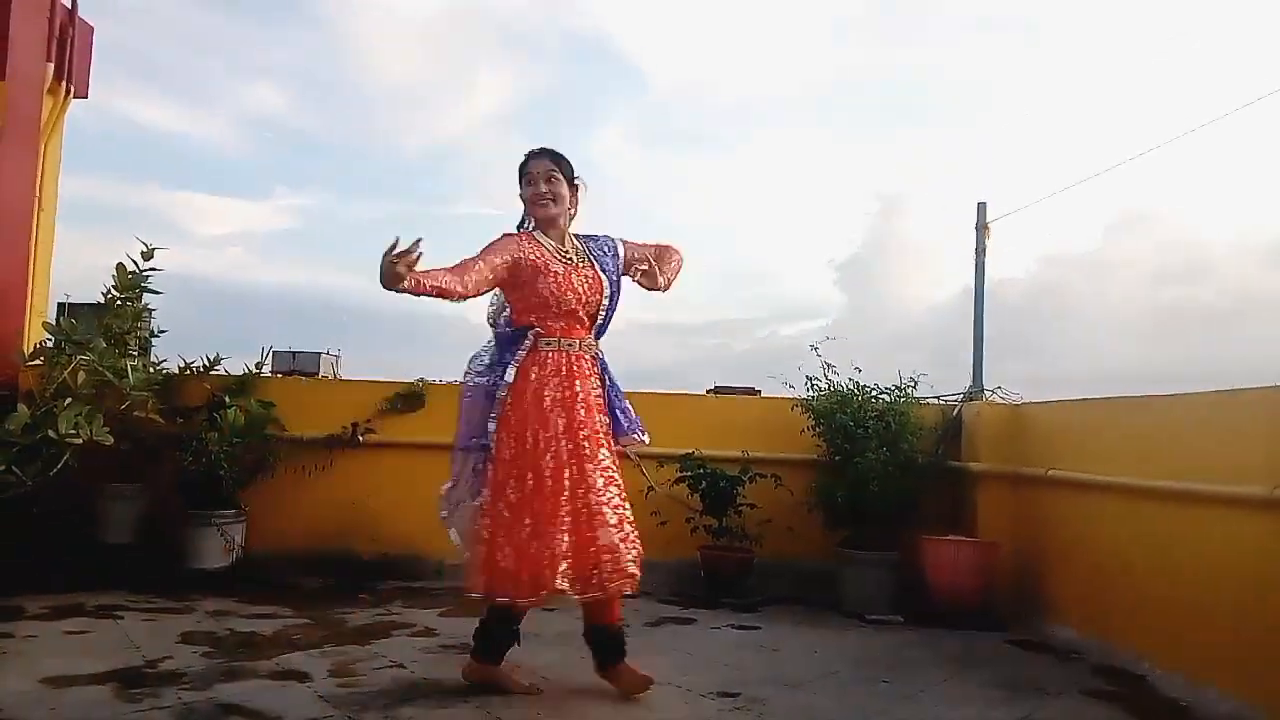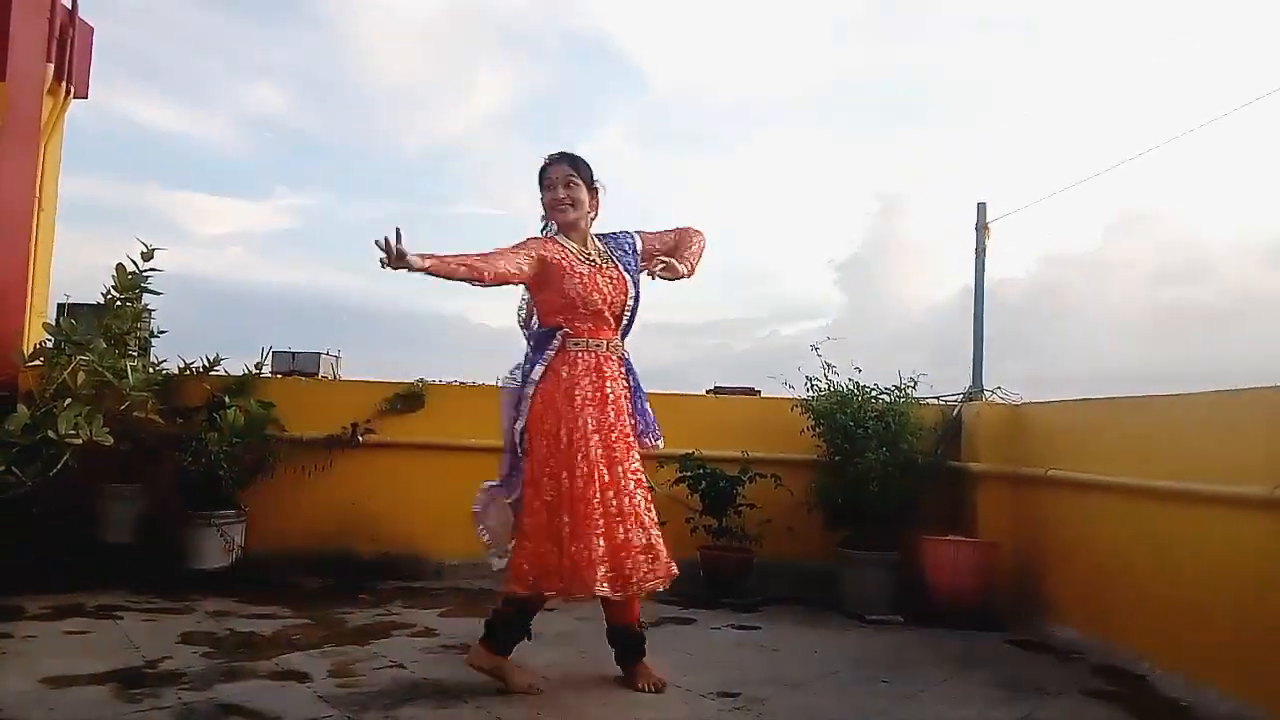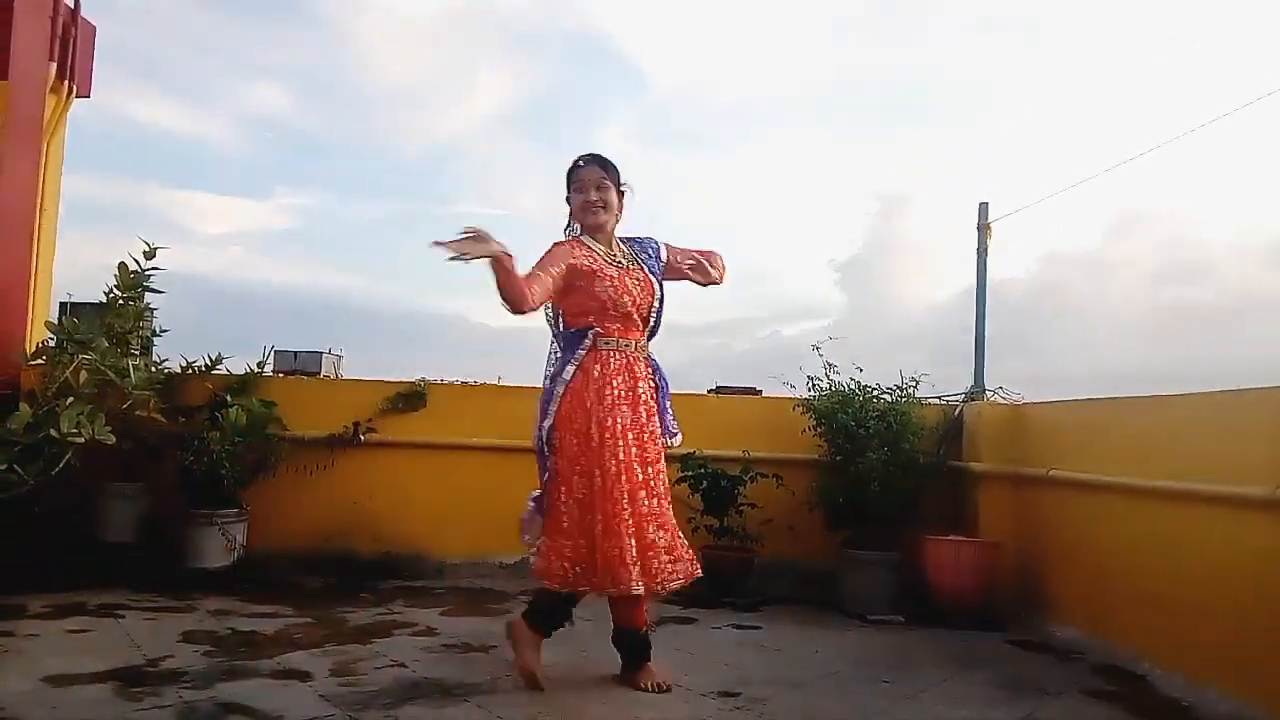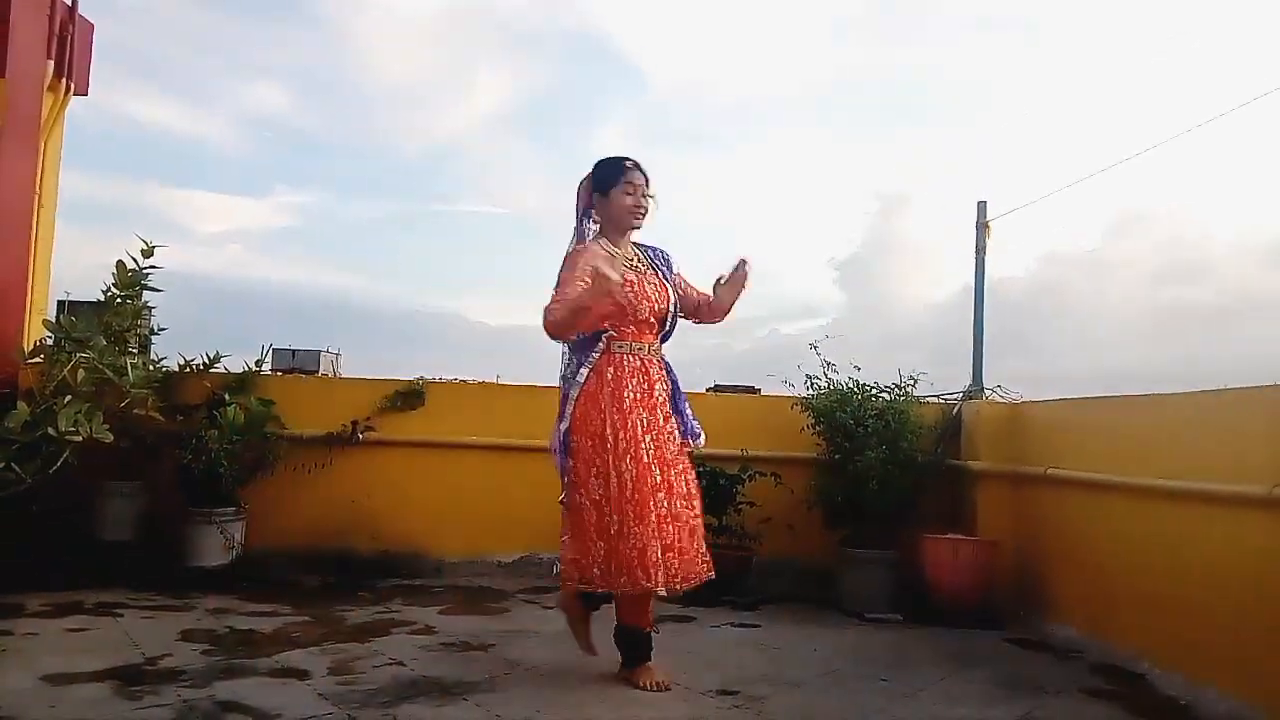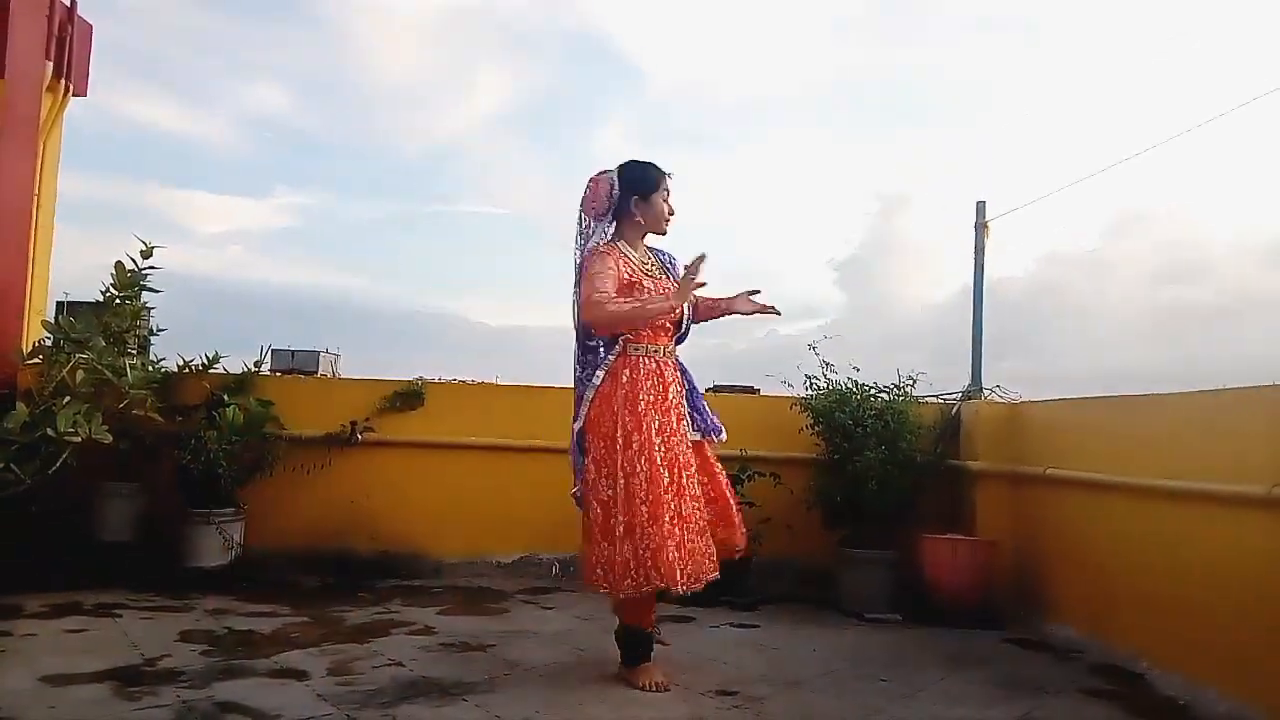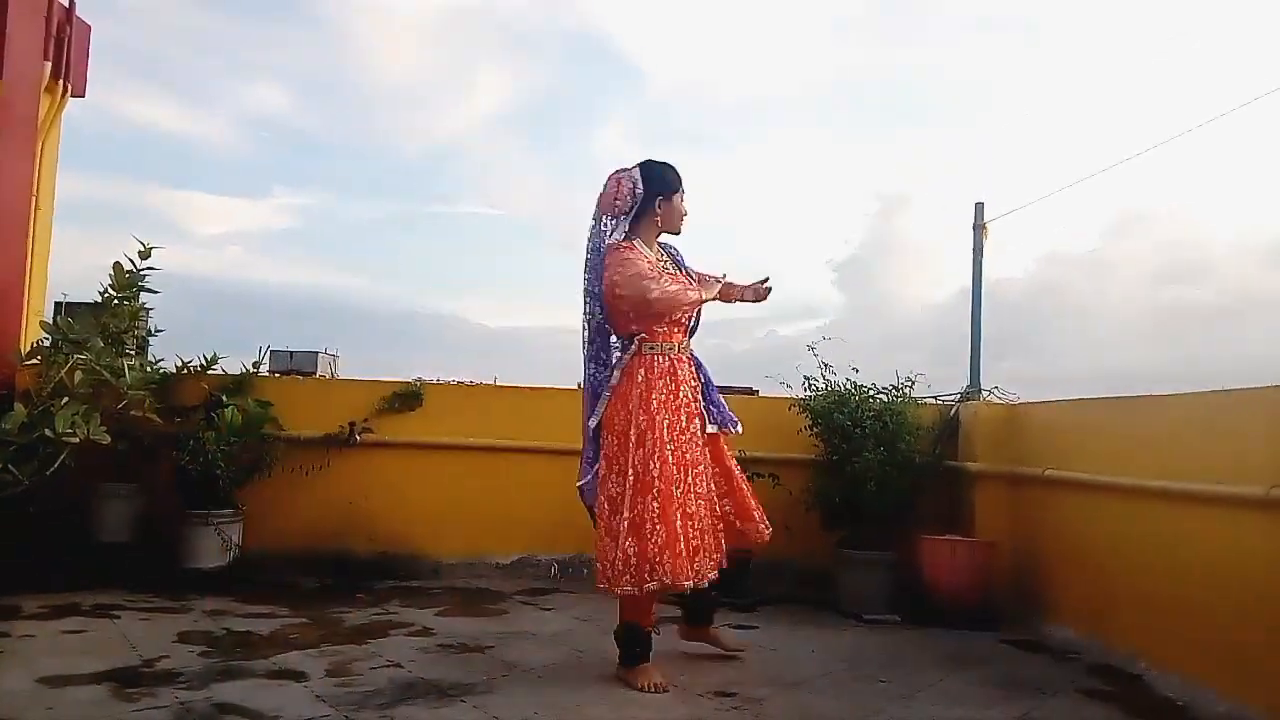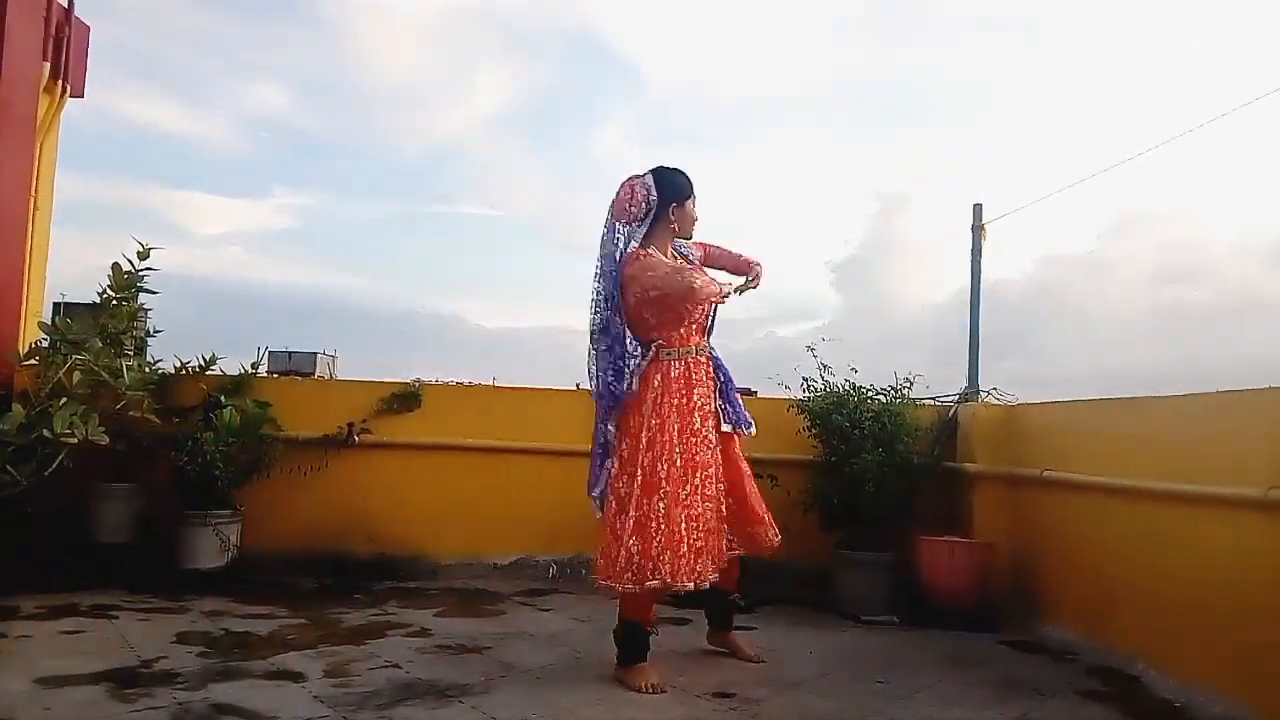
dt=0.1s
person 1, frame 1
left shoulder: (603, 250)
right shoulder: (517, 250)
left elbow: (669, 253)
right elbow: (459, 280)
left wrist: (664, 272)
right wrist: (404, 278)
left hip: (589, 392)
right hip: (540, 394)
left knee: (571, 526)
right knee: (585, 526)
left ankle: (487, 656)
right ankle: (611, 656)
person 1, frame 2
left shoulder: (624, 249)
right shoulder: (541, 252)
left elbow: (690, 236)
right elbow: (486, 269)
left wrist: (682, 262)
right wrist: (418, 262)
left hip: (612, 392)
right hip: (567, 393)
left knee: (611, 523)
right knee: (606, 523)
left ankle: (494, 646)
right ankle: (631, 656)
person 1, frame 3
left shoulder: (647, 251)
right shoulder: (569, 254)
left elbow: (712, 261)
right elbow: (522, 298)
left wrist: (708, 269)
right wrist: (498, 257)
left hip: (638, 392)
right hip: (591, 395)
left knee: (615, 524)
right knee: (629, 524)
left ankle: (532, 623)
right ankle: (637, 659)
person 1, frame 4
left shoulder: (654, 260)
right shoulder: (589, 256)
left elbow: (710, 307)
right elbow: (557, 325)
left wrist: (735, 280)
right wrist: (597, 286)
left hip: (655, 395)
right hip: (611, 396)
left knee: (665, 518)
right knee: (634, 522)
left ankle: (583, 596)
right ankle: (635, 656)
person 1, frame 5
left shoulder: (657, 259)
right shoulder: (607, 258)
left elbow: (688, 308)
right elbow: (594, 318)
left wrist: (737, 304)
right wrist: (674, 296)
left hip: (671, 396)
right hip: (629, 400)
left knee: (692, 514)
right knee: (644, 522)
left ankle: (634, 608)
right ankle: (635, 656)
person 1, frame 6
left shoulder: (666, 255)
right shoulder: (623, 258)
right elbow: (651, 296)
left wrist: (737, 290)
right wrist: (704, 288)
left hip: (684, 391)
right hip: (644, 396)
left knee: (712, 510)
right knee: (650, 520)
left ankle: (698, 620)
right ankle: (634, 656)
person 1, frame 7
left shoulder: (678, 249)
right shoulder: (644, 266)
right elbow: (696, 286)
left wrist: (745, 265)
right wrist: (720, 283)
left hip: (708, 396)
right hip: (666, 400)
left knee: (728, 516)
right knee: (656, 524)
left ankle: (721, 627)
right ankle: (633, 656)
